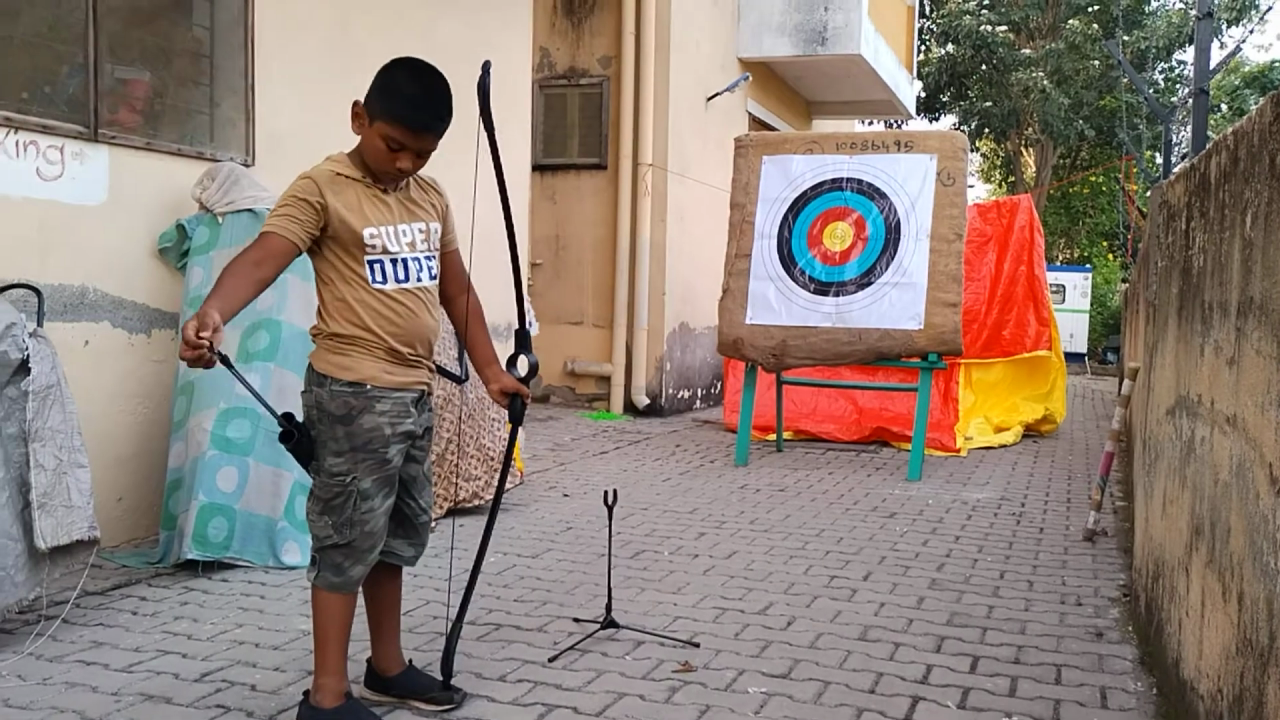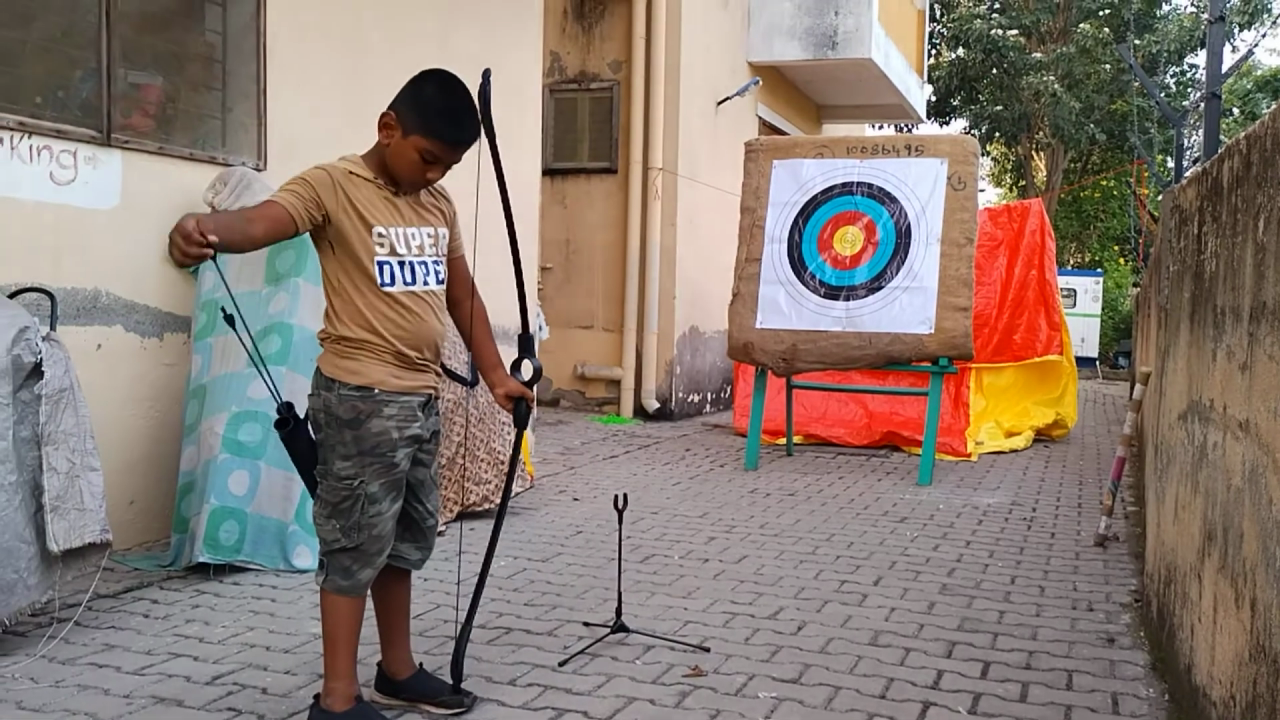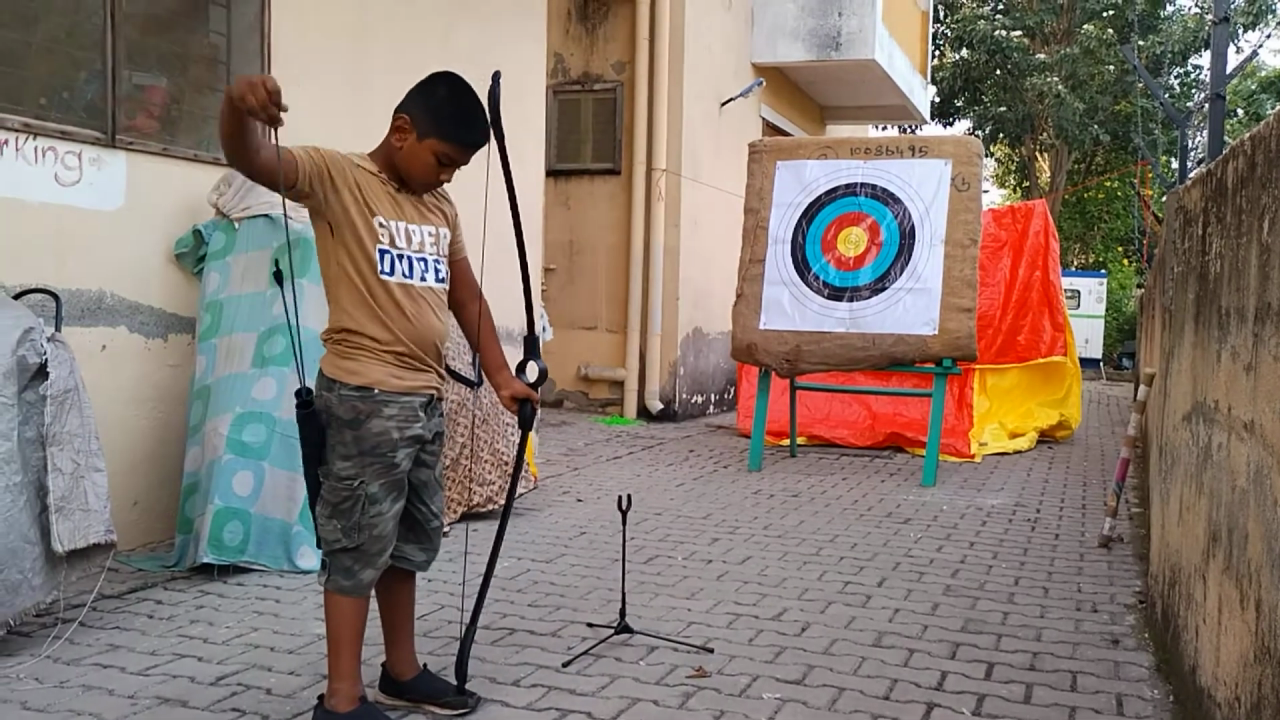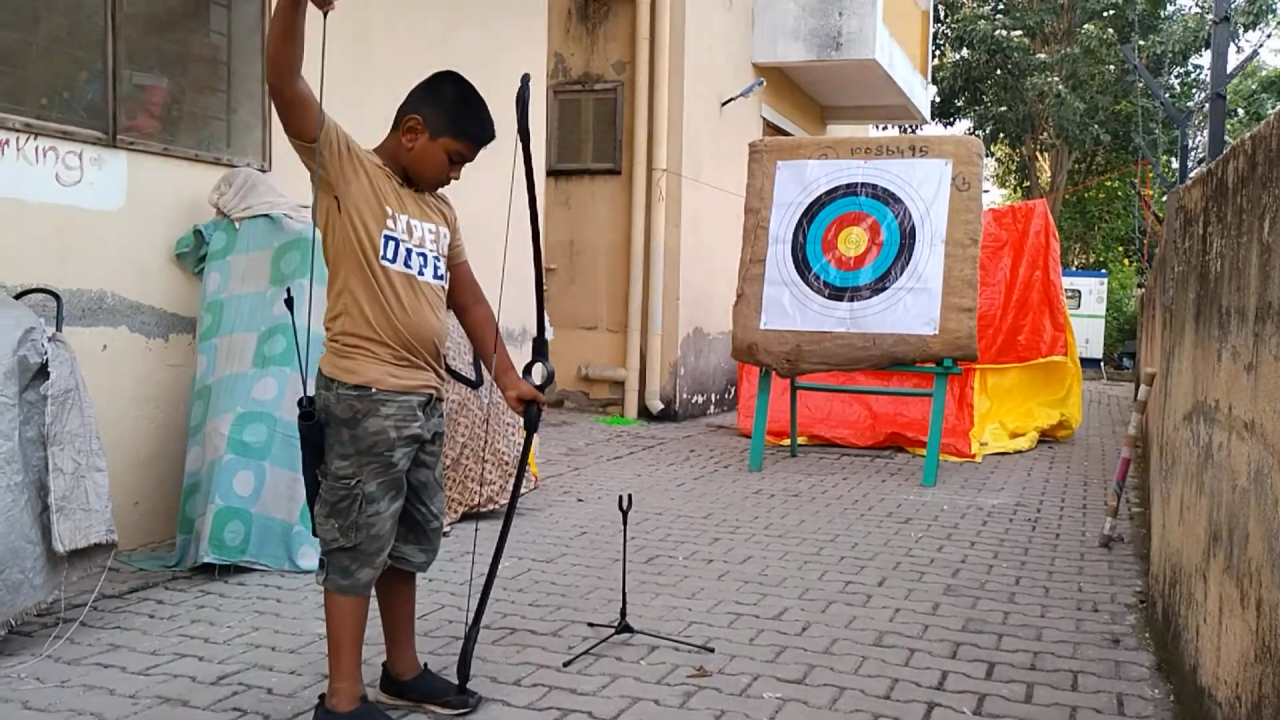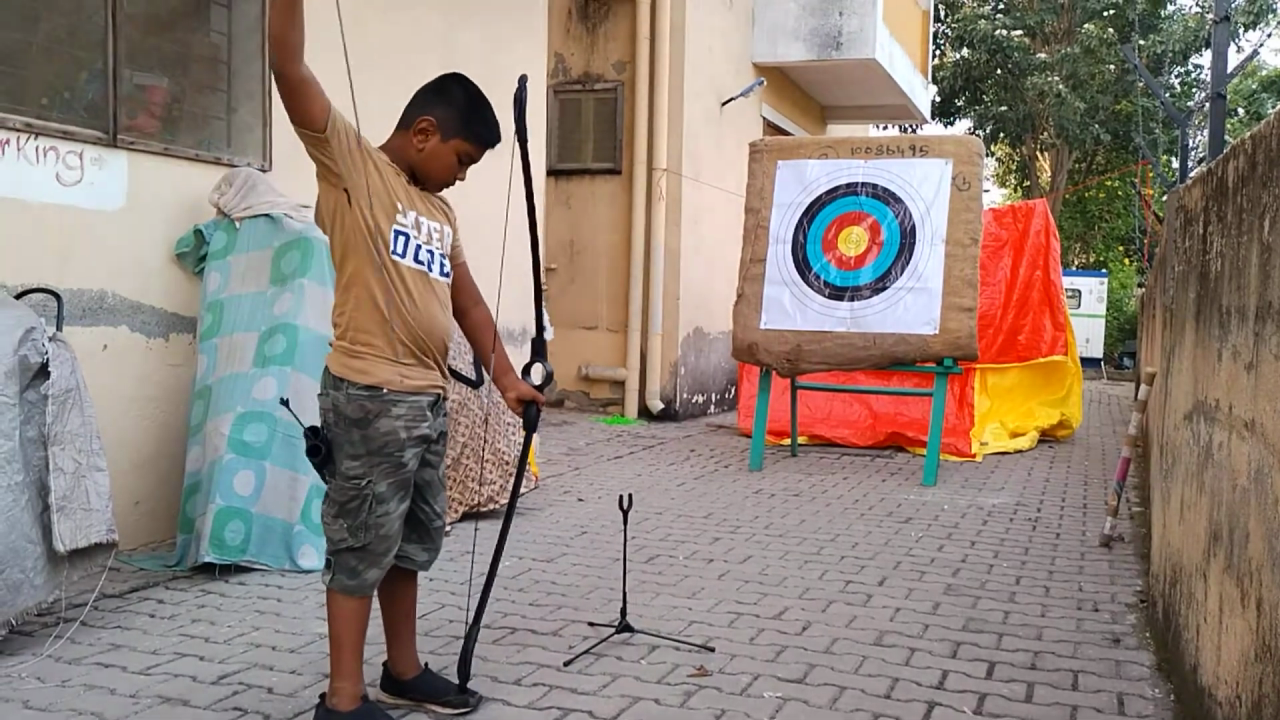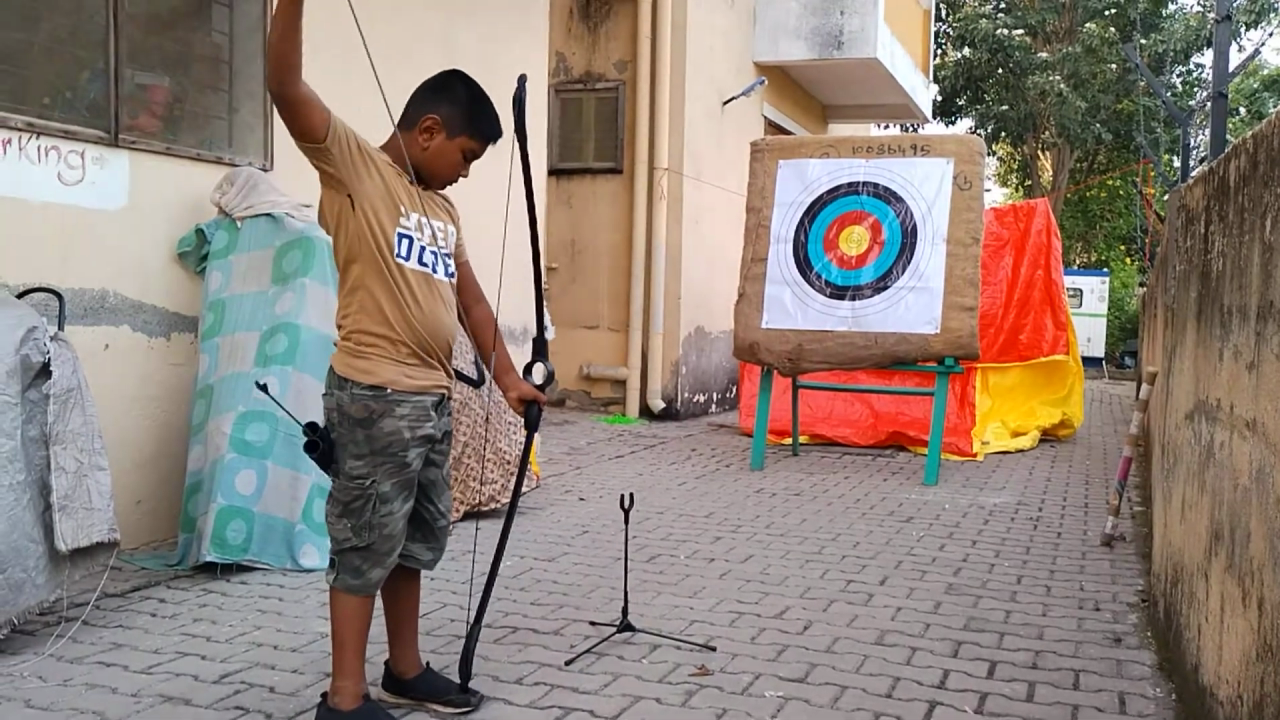
dt=0.3s
person 1, frame 1
left shoulder: (430, 197)
right shoulder: (322, 189)
left elbow: (456, 289)
right elbow: (264, 255)
left wrist: (492, 371)
right wrist: (212, 312)
left hip: (413, 393)
right hip: (352, 393)
left knee: (396, 537)
right knee: (348, 540)
left ankle: (388, 665)
person 1, frame 2
left shoulder: (439, 205)
right shoulder: (332, 185)
left elbow: (462, 296)
right elbow: (259, 222)
left wrist: (496, 377)
right wrist: (206, 227)
left hip: (420, 397)
right hip: (359, 398)
left knee: (404, 542)
right knee: (356, 544)
person 1, frame 3
left shoulder: (441, 209)
right shoulder: (337, 178)
left elbow: (466, 297)
right elbow: (253, 159)
left wrist: (503, 377)
right wrist: (240, 103)
left hip: (425, 400)
right hip: (362, 398)
left knee: (409, 541)
right knee: (358, 547)
person 1, frame 4
left shoulder: (439, 210)
right shoulder: (344, 166)
left elbow: (467, 298)
right elbow: (284, 89)
left wrist: (507, 377)
left hip: (425, 399)
right hip: (364, 398)
left knee: (410, 543)
right knee: (358, 545)
person 1, frame 5
left shoulder: (438, 209)
right shoulder: (350, 162)
left elbow: (466, 297)
right elbow: (288, 69)
left wrist: (505, 377)
left hip: (427, 397)
right hip: (369, 396)
left knee: (410, 543)
right knee: (362, 544)
person 1, frame 6
left shoulder: (440, 207)
right shoulder: (352, 164)
left elbow: (469, 297)
right elbow: (285, 88)
left wrist: (507, 376)
left hip: (432, 397)
right hip: (374, 397)
left knee: (414, 543)
right knee: (367, 545)
